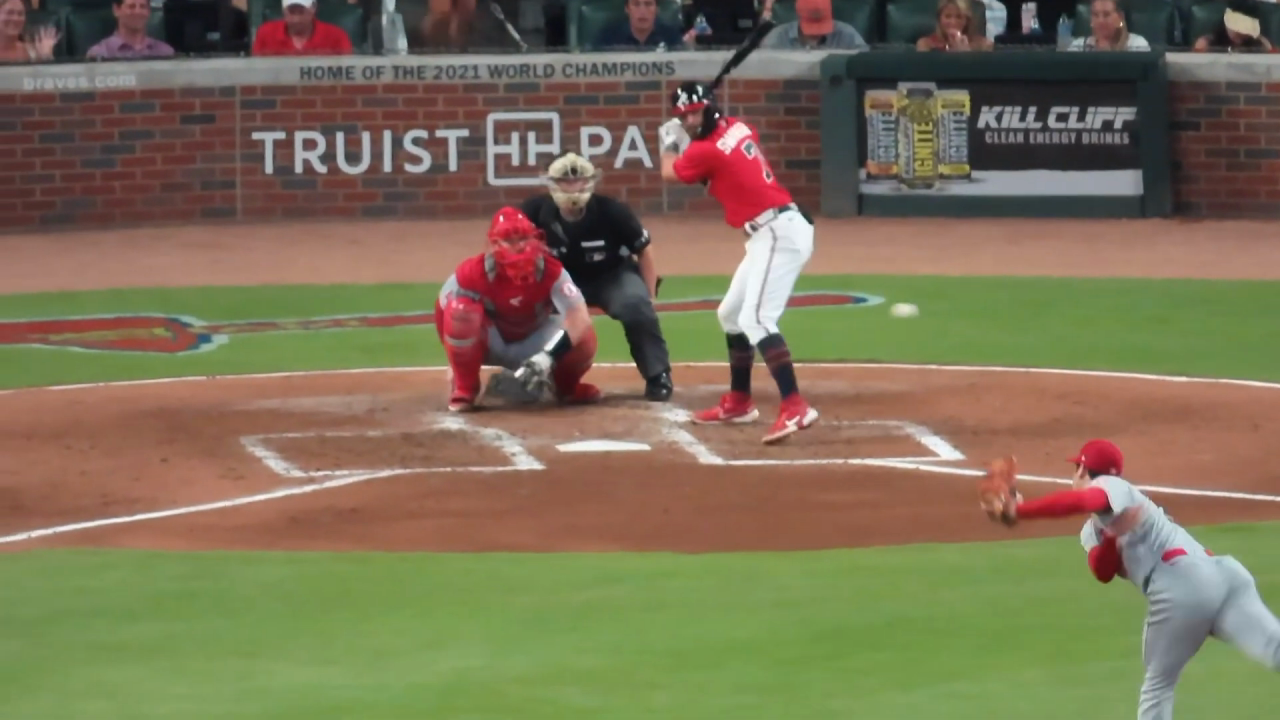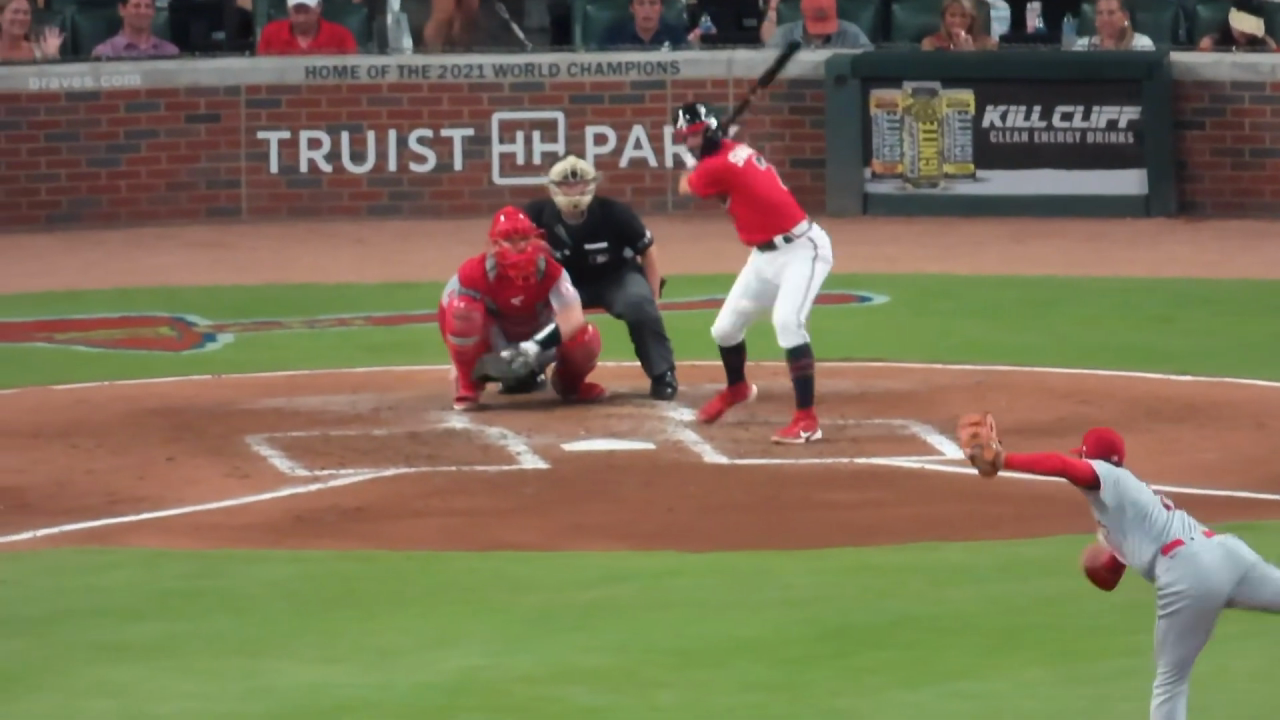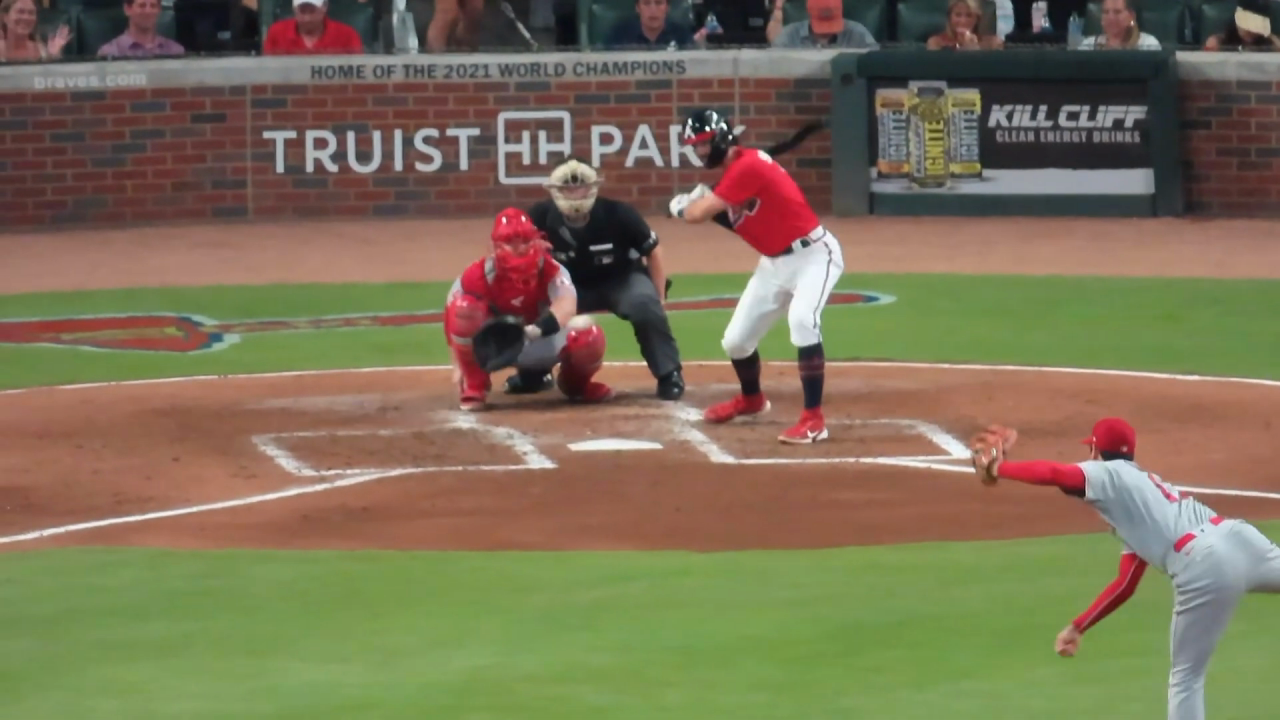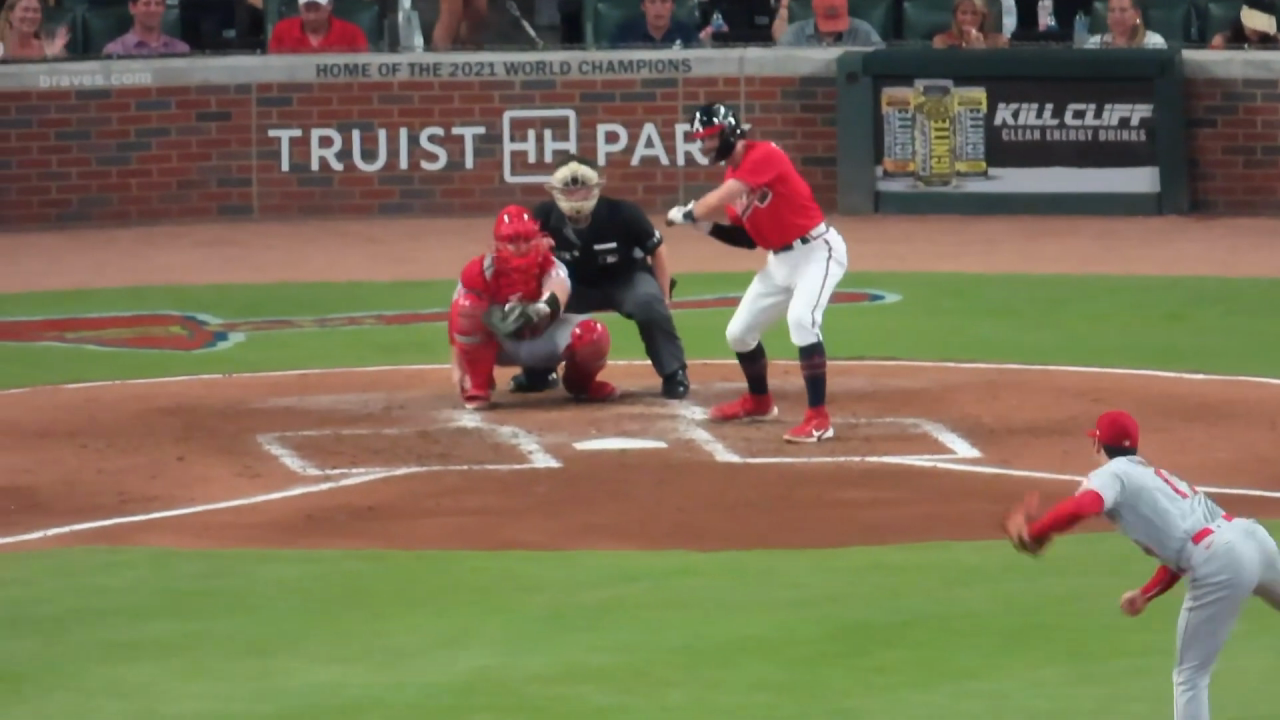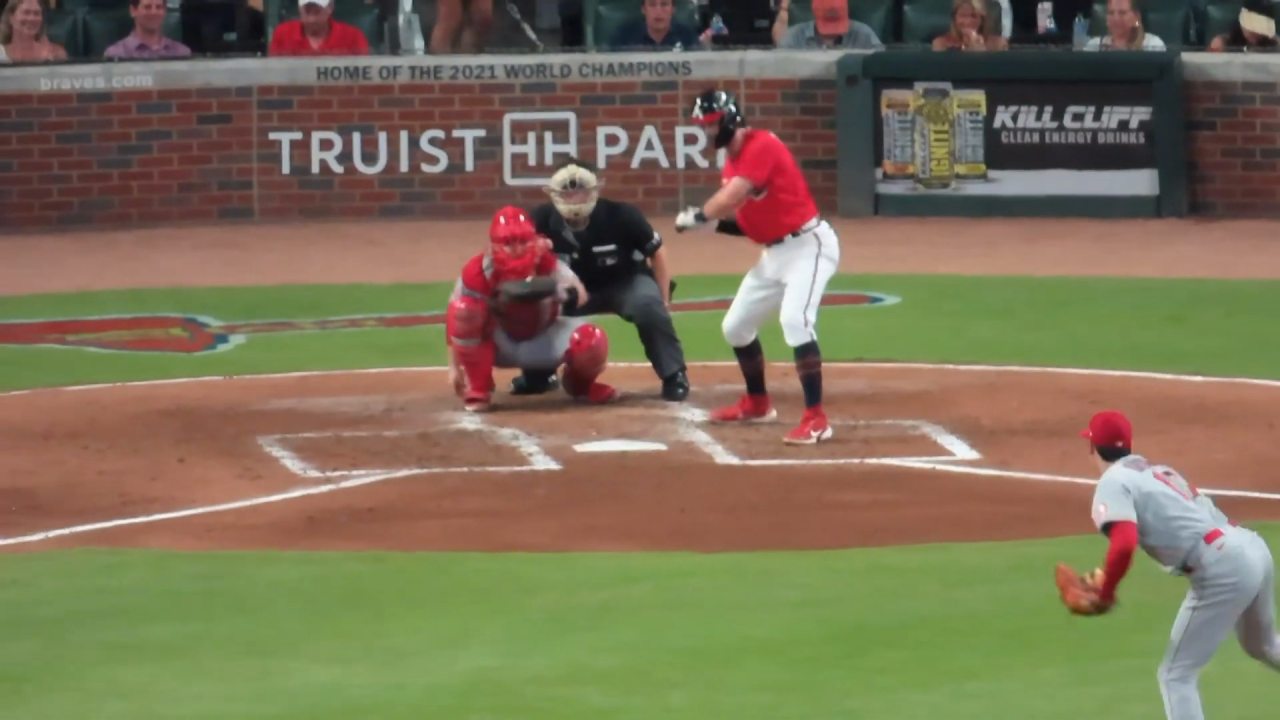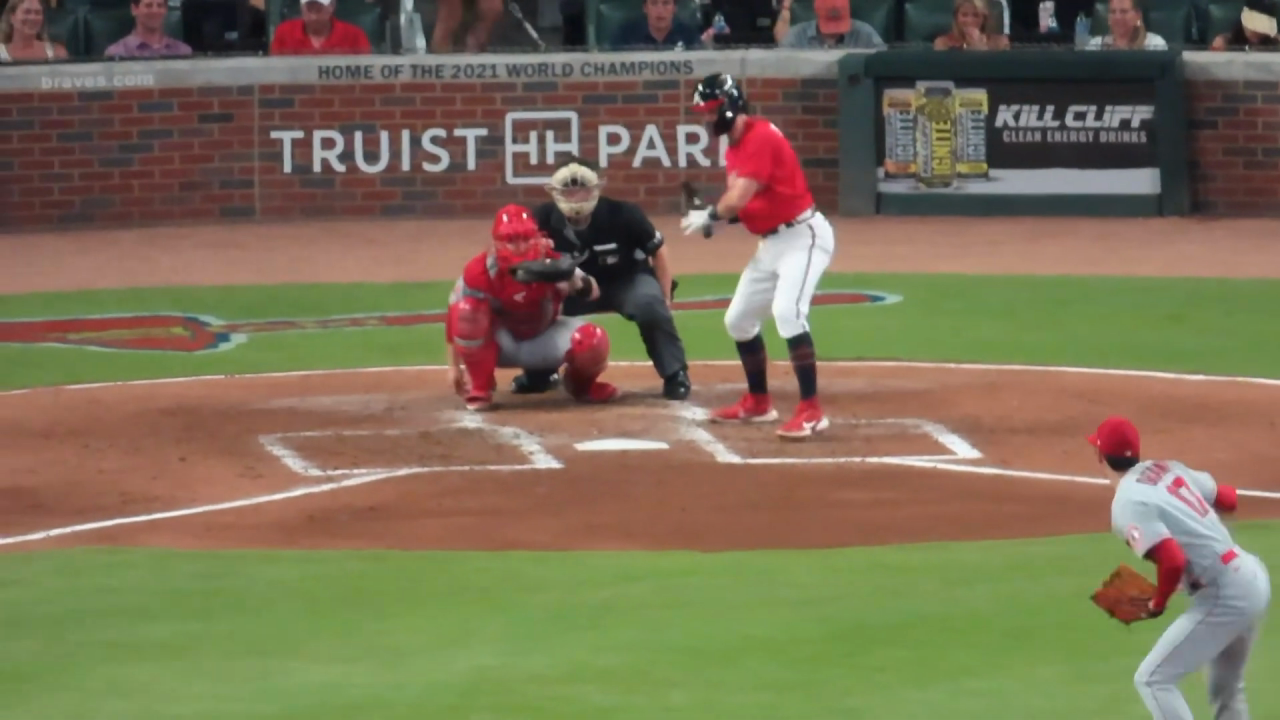
dt=0.1s
person 1, frame 1
left shoulder: (703, 149)
right shoulder: (738, 128)
left elbow: (669, 171)
left wrist: (669, 144)
right wrist: (684, 139)
left hip: (779, 232)
right hip: (769, 234)
left knee: (754, 319)
right knee: (731, 315)
left ankle: (795, 407)
right ankle: (738, 402)
person 1, frame 2
left shoulder: (717, 165)
right shoulder: (737, 150)
left elbow: (686, 188)
left wrist: (695, 163)
left hip: (803, 247)
right hip: (767, 253)
left knee: (787, 322)
right knee: (725, 329)
left ankle: (806, 419)
right ankle: (737, 388)
person 1, frame 3
left shoulder: (747, 164)
right shoulder: (730, 179)
left elbow: (704, 211)
right elbow: (737, 222)
left wrist: (682, 207)
right wrist: (699, 203)
left hip: (815, 254)
right hip: (775, 263)
left knee: (802, 321)
right knee: (736, 340)
left ankle: (813, 419)
right ankle: (750, 398)
person 1, frame 4
left shoulder: (762, 154)
right shoulder: (733, 171)
left elbow: (722, 197)
right elbow: (746, 238)
left wrist: (686, 213)
right wrist: (708, 226)
left hip: (817, 251)
right hip: (780, 259)
left knee: (801, 320)
right knee: (738, 333)
left ankle: (818, 418)
right ankle: (759, 399)
person 1, frame 5
left shoulder: (762, 145)
right shoulder: (730, 163)
left elbow: (731, 197)
right elbow: (742, 218)
left wrist: (695, 216)
right wrist: (709, 220)
left hip: (809, 244)
right hip: (774, 252)
left knee: (795, 320)
right knee: (735, 327)
left ankle: (816, 418)
right ankle: (757, 401)
person 1, frame 6
left shoulder: (761, 135)
right shoulder: (732, 149)
left elbow: (740, 197)
left wrist: (708, 216)
right wrist: (711, 217)
left hip: (805, 236)
right hip: (771, 243)
left knee: (787, 311)
right knee: (738, 319)
left ankle: (810, 409)
right ankle: (758, 401)
person 2, frame 1
left shoulder: (1108, 487)
left elbow: (1083, 499)
right elbow: (1103, 572)
left wrist: (1018, 512)
right wrist: (1114, 533)
left hip: (1184, 589)
left knee: (1157, 691)
person 2, frame 2
left shoulder: (1108, 478)
left elbow: (1067, 467)
right elbow: (1106, 579)
left wrist: (1002, 459)
right wrist: (1099, 559)
left hip: (1189, 574)
left knee: (1170, 684)
person 2, frame 3
left shoulder: (1106, 473)
right shoulder: (1142, 481)
left elbow: (1059, 475)
right elbow: (1125, 583)
left wrist: (999, 468)
left hip: (1203, 569)
left knee: (1185, 678)
person 2, frame 4
left shoulder: (1111, 475)
right shoulder: (1152, 476)
left elbow: (1081, 506)
left wrist: (1032, 533)
right wrist: (1146, 594)
left hip: (1220, 563)
left knee: (1191, 677)
person 2, frame 5
left shoulder: (1111, 487)
right shoulder: (1154, 470)
left elbow: (1123, 544)
left wrist: (1104, 594)
left hip: (1222, 573)
right hip: (1251, 549)
left knee: (1175, 676)
person 2, frame 6
left shoulder: (1128, 504)
right shoulder: (1169, 470)
left elbow: (1175, 561)
right elbow: (1229, 500)
left wrist: (1157, 603)
right wrist: (1219, 485)
left hip: (1229, 593)
right hip: (1251, 576)
left knee: (1154, 681)
right knee: (1224, 691)
person 3, frame 1
left shoulder: (612, 211)
right shoulder: (533, 212)
left elbow: (643, 250)
left wrist: (650, 297)
left hip: (612, 275)
left knee: (635, 306)
left ankle: (658, 375)
person 3, frame 2
left shoulder: (615, 213)
right shoulder: (537, 214)
left elbow: (646, 251)
left wrist: (654, 298)
left hip: (616, 277)
left knee: (639, 305)
left ankle: (663, 374)
person 3, frame 3
left shoulder: (619, 214)
right shoulder: (540, 217)
left elbow: (652, 252)
left wrist: (659, 299)
left hip: (621, 278)
right hip: (571, 284)
left knee: (644, 306)
left ankle: (669, 375)
right ankle: (534, 373)
person 3, frame 4
left shoulder: (622, 213)
right shoulder: (543, 217)
left elbow: (656, 250)
left wrist: (663, 299)
left hip: (626, 277)
right hip: (575, 284)
left knee: (648, 305)
left ankle: (674, 373)
right ankle: (539, 372)
person 3, frame 5
left shoulder: (622, 216)
right shoulder: (542, 220)
left elbow: (656, 252)
left wrist: (664, 300)
left hip: (627, 280)
left knee: (648, 307)
left ankle: (674, 375)
right ankle: (539, 374)
person 3, frame 6
left shoulder: (623, 214)
right shoulder: (544, 218)
left elbow: (657, 251)
left wrist: (665, 299)
left hip: (628, 279)
left knee: (649, 306)
left ankle: (675, 374)
right ankle: (540, 373)
person 4, frame 1
left shoulder: (550, 271)
right shoulder: (473, 273)
left elbow: (582, 318)
right elbow: (443, 311)
left wrist: (546, 357)
right wrist: (454, 365)
left hip: (535, 338)
right hip: (490, 344)
left knee: (583, 337)
right knee: (460, 309)
left ankle: (565, 384)
right ankle: (465, 389)
person 4, frame 2
left shoulder: (550, 271)
right shoulder: (475, 272)
left elbow: (575, 316)
right elbow: (447, 310)
left wrist: (533, 347)
right wrist: (457, 364)
left hip: (537, 339)
right hip: (493, 342)
left knee: (585, 337)
right knee: (461, 308)
left ankle: (569, 384)
right ankle: (469, 388)
person 4, frame 3
left shoulder: (551, 270)
right shoulder: (478, 276)
left elbow: (567, 307)
right elbow: (454, 317)
left wrist: (532, 331)
right wrist: (459, 367)
left hip: (541, 344)
left knee: (590, 339)
right knee: (464, 308)
left ankle: (575, 384)
right ankle: (476, 388)
person 4, frame 4
left shoulder: (549, 265)
right shoulder: (478, 272)
left elbow: (559, 291)
right elbow: (458, 316)
left wrist: (541, 308)
right wrist: (457, 367)
left hip: (545, 341)
right hip: (502, 345)
left knee: (595, 337)
right knee: (467, 307)
left ankle: (580, 382)
right ankle: (480, 387)
person 4, frame 5
left shoulder: (547, 264)
right shoulder: (475, 272)
left elbow: (579, 294)
right elbow: (454, 315)
left wrist: (561, 292)
right wrist: (454, 367)
left hip: (543, 342)
right hip: (500, 345)
left knee: (592, 342)
right knee: (464, 309)
left ankle: (579, 384)
right ankle: (480, 389)
person 4, frame 6
right shoulder: (478, 271)
left elbow: (592, 291)
right elbow: (455, 314)
left wrist: (576, 282)
right wrist: (453, 366)
left hip: (544, 341)
right hip: (501, 344)
left knee: (593, 342)
right knee: (466, 310)
left ankle: (580, 383)
right ankle: (481, 388)
